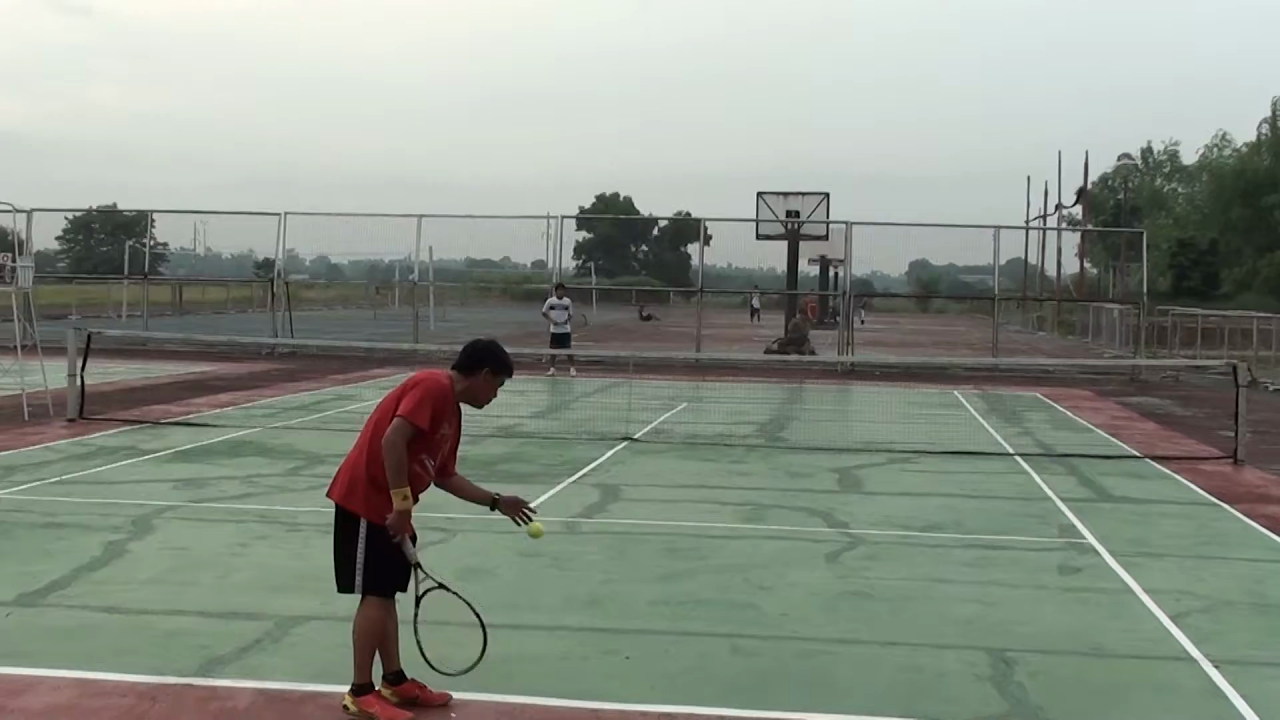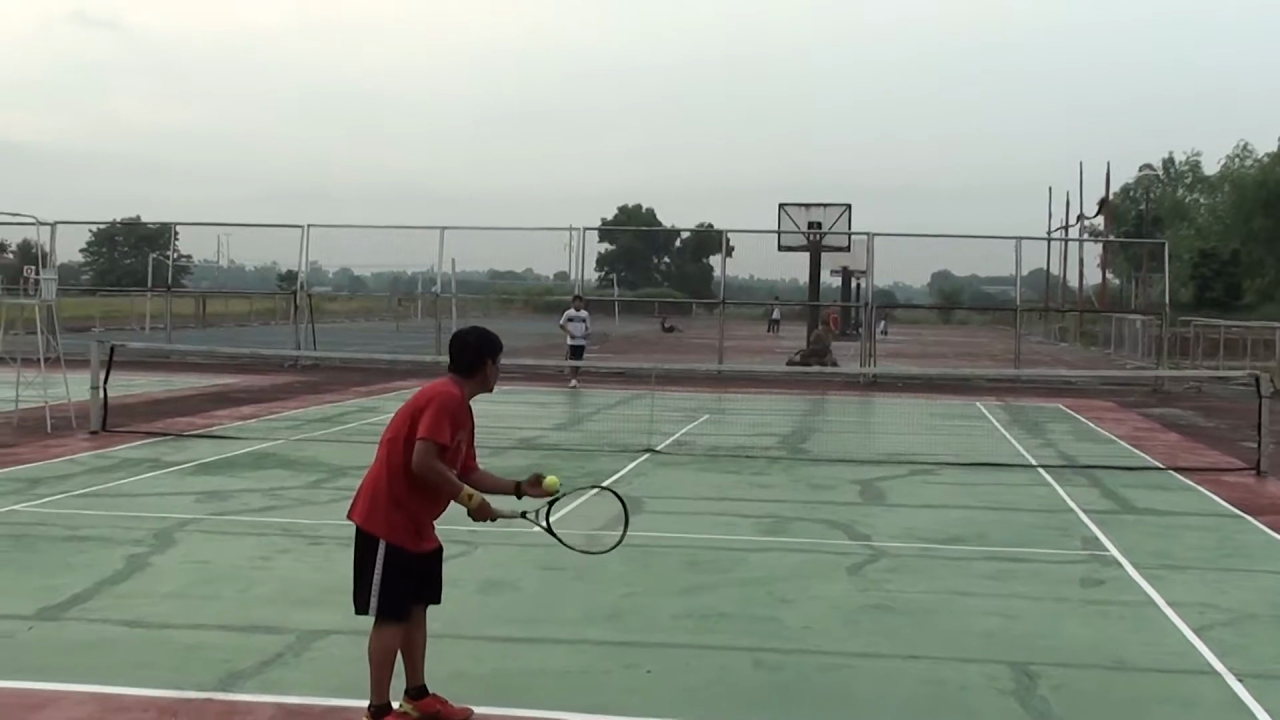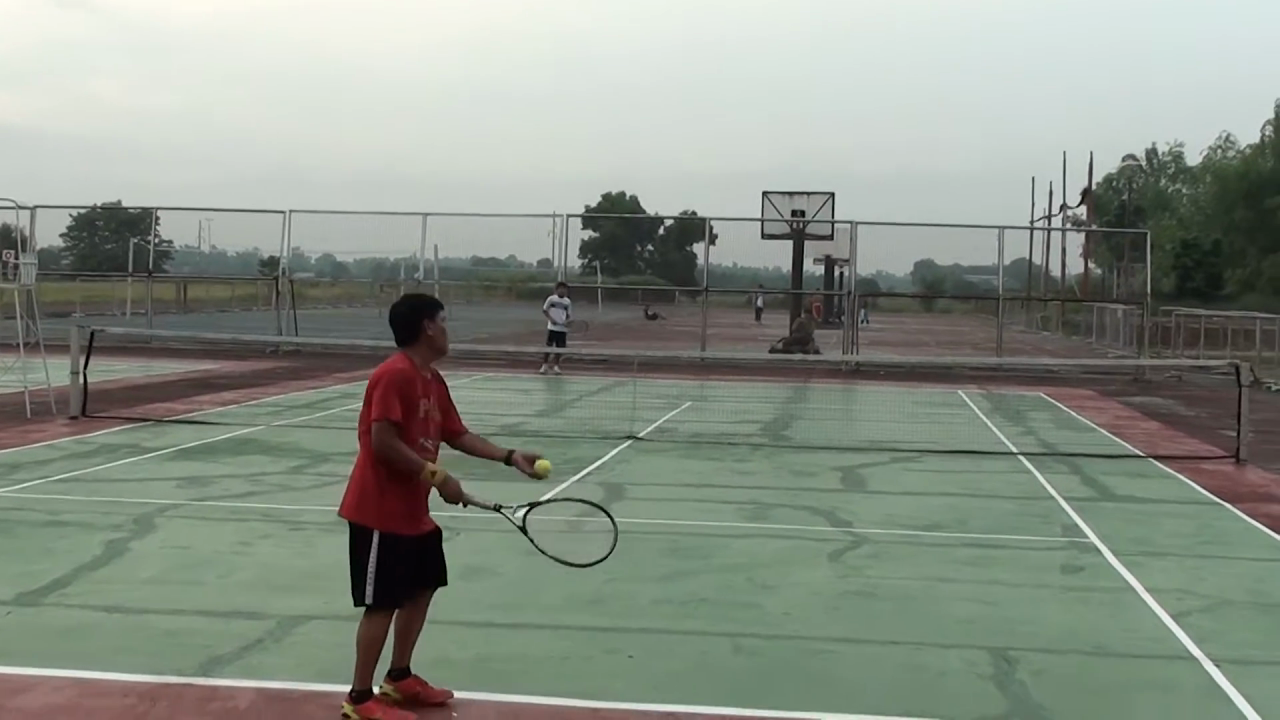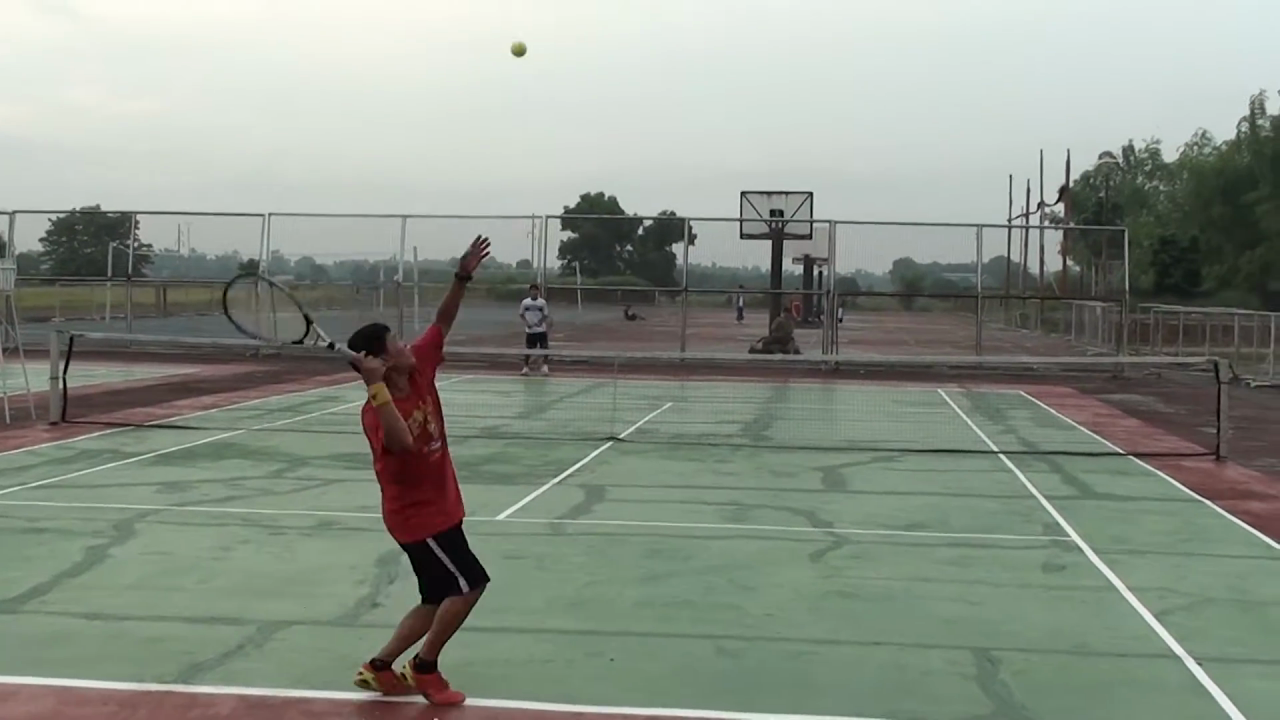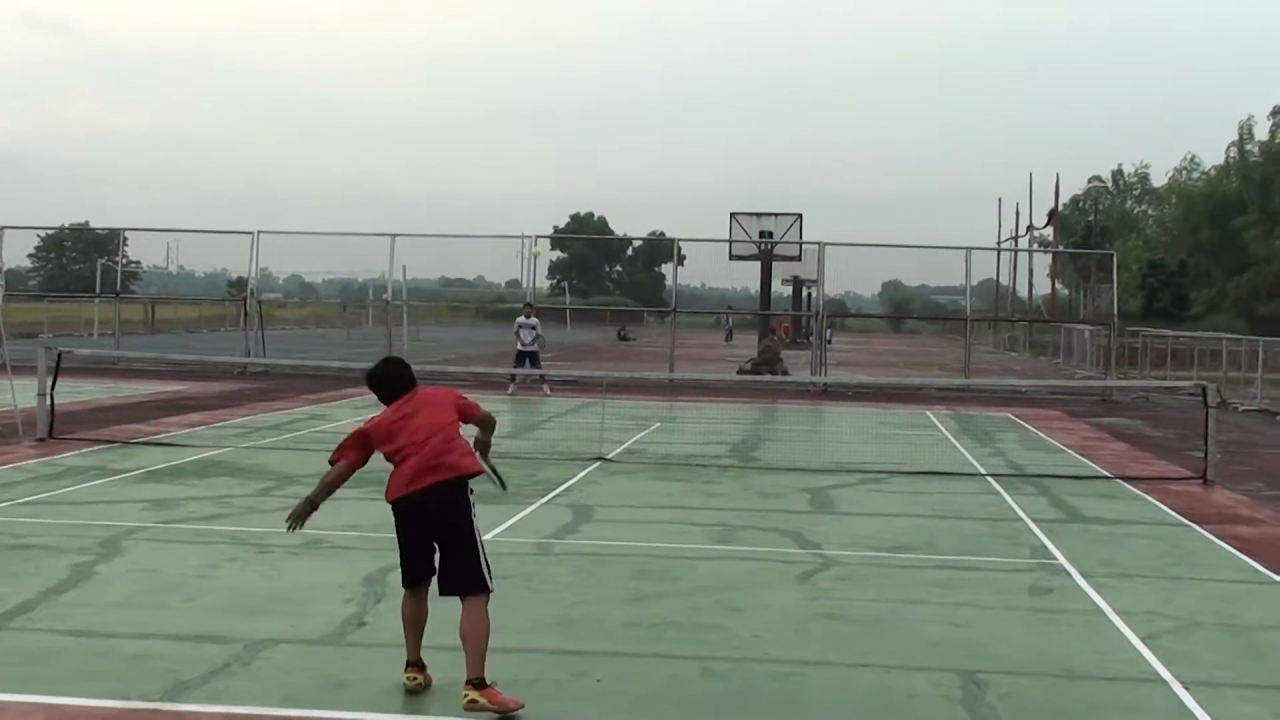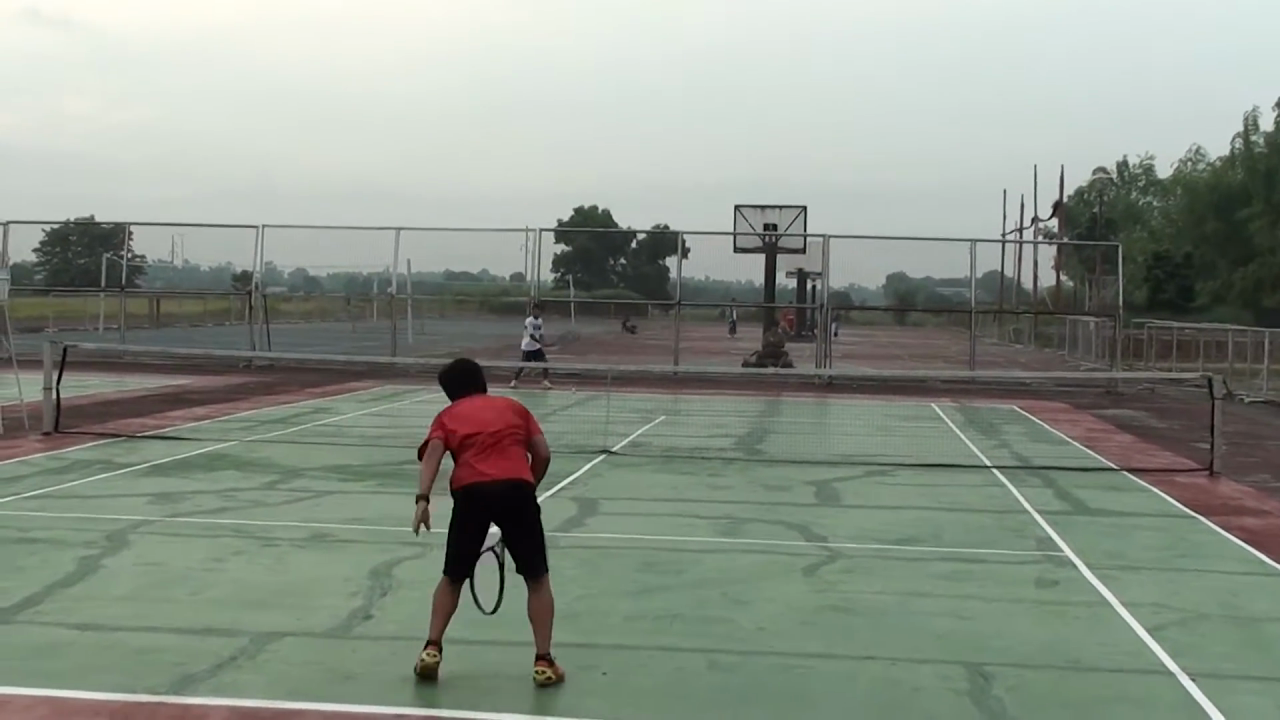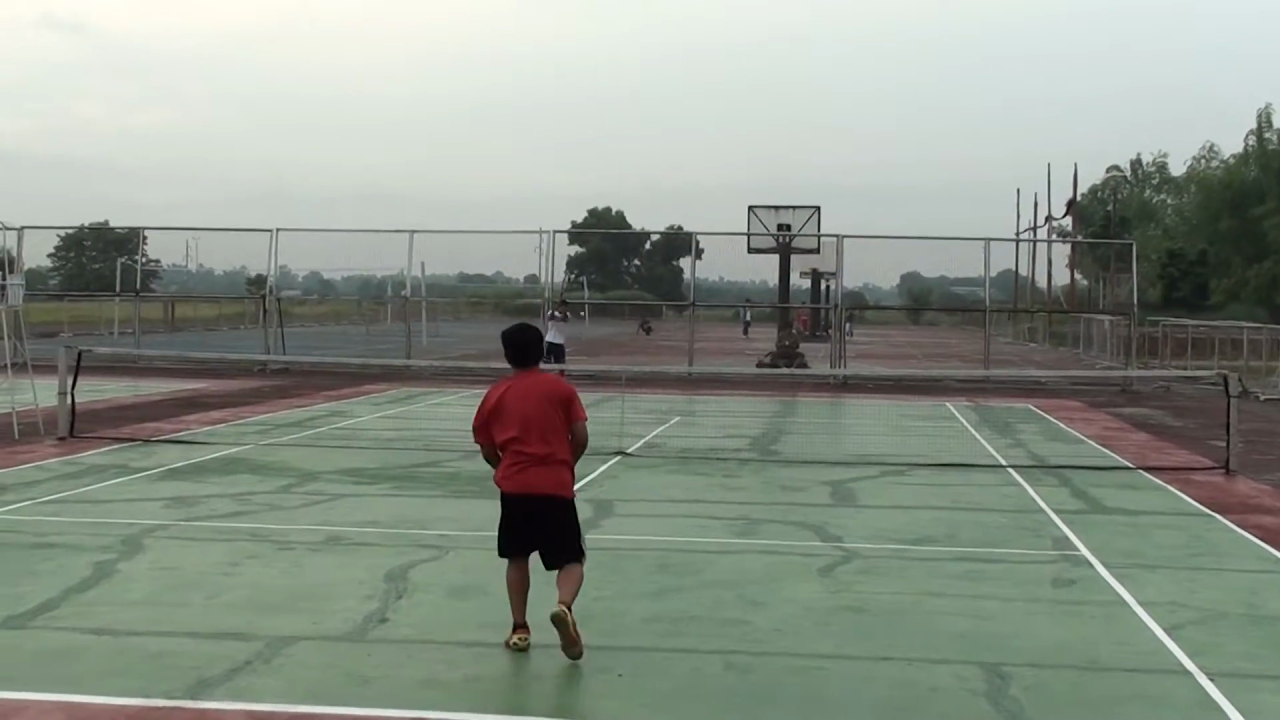
dt=0.5s
person 1, frame 1
left shoulder: (452, 411)
right shoulder: (432, 386)
left elbow: (444, 477)
right elbow: (390, 440)
left wrist: (498, 502)
right wrist: (402, 501)
left hip: (389, 507)
right hip: (365, 499)
left knee: (385, 593)
right knee: (374, 593)
left ankle: (394, 682)
person 1, frame 2
left shoulder: (460, 407)
right shoulder: (444, 398)
left elbow: (467, 473)
right elbow: (423, 463)
left wrist: (520, 488)
right wrist: (470, 500)
left hip: (415, 525)
right hip: (388, 521)
left knee: (415, 609)
right knee: (391, 615)
person 1, frame 3
left shoulder: (432, 380)
right shoulder: (394, 374)
left elbow: (459, 435)
right elbow: (381, 443)
left wrist: (511, 457)
right wrist: (436, 476)
left hip: (415, 510)
right hip: (379, 511)
left knee: (421, 589)
right knee: (382, 602)
left ankle: (400, 678)
person 1, frame 4
left shoulder: (420, 369)
right shoulder: (375, 410)
left elbow: (442, 322)
right elbow: (401, 444)
left wrist: (464, 275)
right wrist: (377, 384)
left hip: (441, 510)
right hip: (415, 517)
left knee: (441, 597)
right knee: (467, 587)
left ankle: (379, 666)
right ankle: (424, 668)
person 1, frame 5
left shoulder: (377, 426)
right shoulder: (442, 396)
left elbow: (339, 470)
right elbow: (487, 420)
left wrist: (309, 503)
right wrist: (484, 441)
left hip: (405, 500)
right hip: (447, 491)
left knee: (415, 585)
right knee: (474, 594)
left ankle: (414, 668)
right ankle: (478, 687)
person 1, frame 6
left shoulder: (446, 417)
right shoulder: (513, 406)
left elbow: (432, 455)
right elbow: (542, 454)
left wrist: (423, 499)
left hip: (471, 490)
right hip: (516, 487)
left knee: (453, 577)
right knee: (537, 577)
left ankle: (432, 647)
right ankle: (544, 661)
person 1, frame 7
left shoulder: (495, 395)
right shoulder: (561, 388)
left elbow: (487, 451)
right elbow: (580, 438)
left hip: (513, 487)
right hip: (555, 487)
left knee: (516, 558)
right knee: (571, 561)
left ankle: (519, 629)
right ankle: (564, 608)
